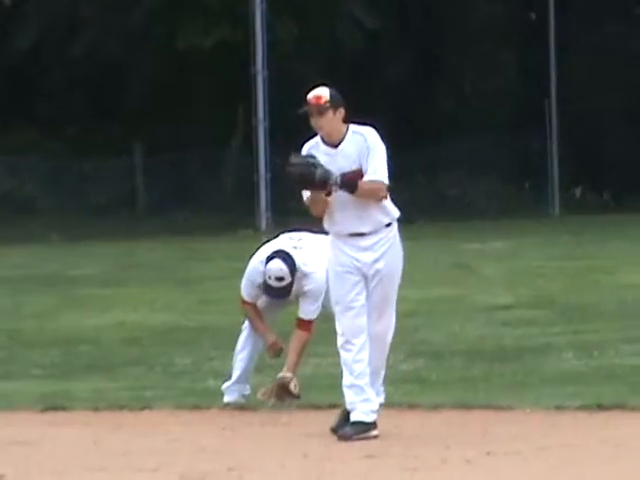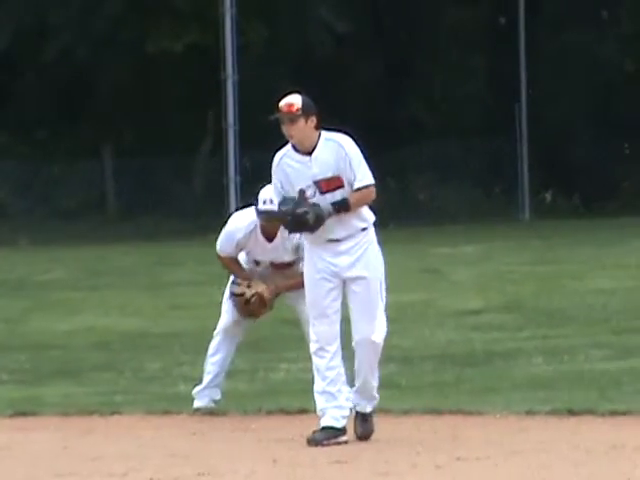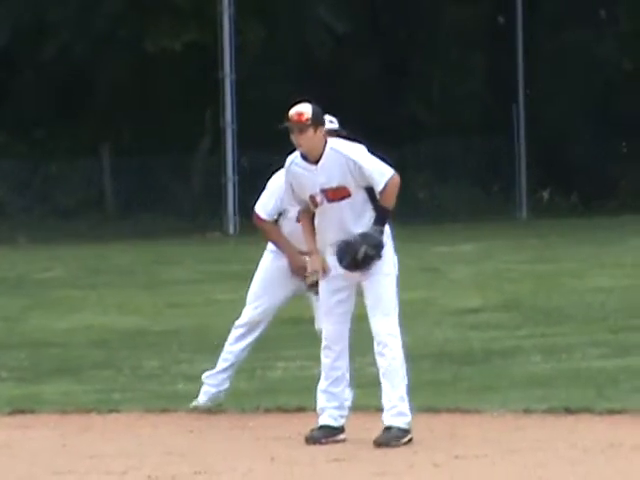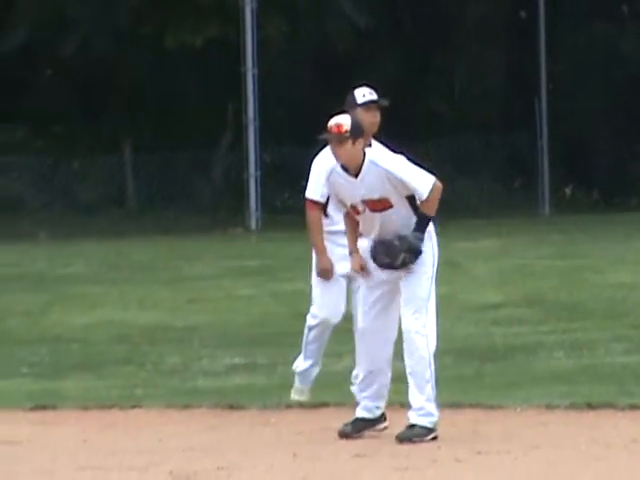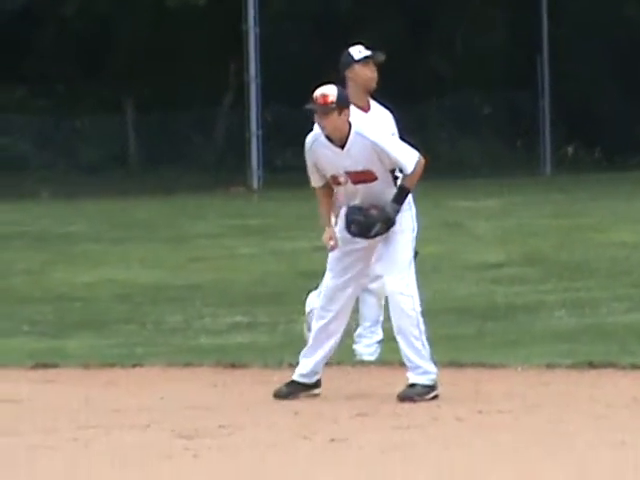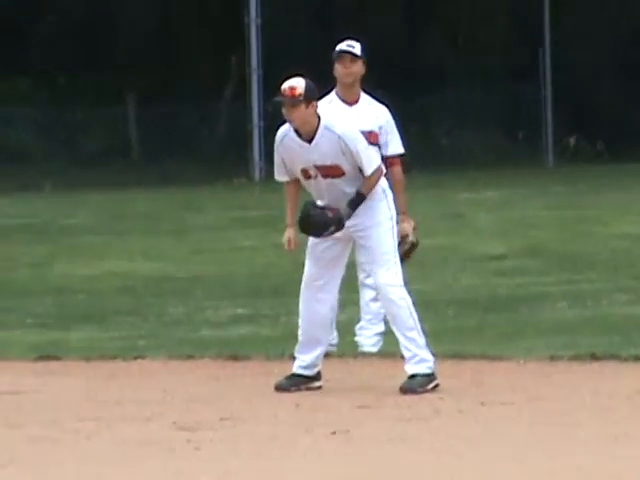
dt=0.4s
person 1, frame 1
left shoulder: (366, 138)
right shoulder: (311, 151)
left elbow: (379, 189)
right elbow: (318, 210)
left wrist: (337, 181)
right wrist: (314, 186)
left hip: (382, 242)
right hip: (343, 247)
left knee: (380, 327)
right knee: (351, 332)
left ankle: (364, 403)
right ankle: (362, 411)
person 1, frame 2
left shoulder: (341, 145)
right shoulder: (282, 162)
left elbow: (368, 192)
left wrist: (330, 208)
left hip: (359, 245)
right hip: (318, 253)
left knee: (369, 333)
right knee: (323, 338)
left ankle: (363, 404)
right ankle: (334, 418)
person 1, frame 3
left shoulder: (348, 154)
right shoulder: (293, 167)
left elbow: (391, 181)
left wrist: (378, 226)
right wrist: (313, 251)
right hip: (334, 254)
left knee: (385, 331)
right knee: (333, 337)
left ankle: (398, 421)
right ankle: (331, 419)
person 1, frame 4
left shoulder: (388, 165)
right shoulder: (334, 177)
left elbow: (434, 187)
left wrist: (418, 232)
right wrist: (354, 252)
left knee: (415, 327)
right knee: (369, 329)
left ankle: (424, 419)
right ankle: (370, 411)
person 1, frame 5
left shoulder: (372, 138)
right shoulder: (314, 145)
left elbow: (417, 162)
left wrist: (396, 203)
right wrist: (328, 226)
left hip: (394, 214)
left knee: (399, 291)
right knee: (333, 293)
left ankle: (424, 378)
right ankle: (308, 375)
person 1, frame 6
left shoulder: (342, 133)
right shoulder: (283, 138)
left elbow: (376, 171)
right elbow: (291, 180)
left wrist: (350, 208)
right wrist: (290, 224)
left hip: (370, 206)
right hip: (330, 210)
left knee: (388, 283)
right knee: (314, 286)
left ankle: (423, 368)
right ankle: (306, 369)
person 2, frame 1
left shoulder: (314, 275)
right shoulder: (257, 267)
left elbow: (304, 327)
right elbow: (248, 304)
left wrist: (288, 372)
right wrist: (268, 335)
right knee: (254, 323)
right ankle: (235, 390)
person 2, frame 2
right shoulder: (238, 226)
right elbow: (225, 256)
left wrist: (276, 289)
left hip: (296, 274)
right hip: (253, 271)
right knee: (228, 326)
right ankle: (206, 394)
person 2, frame 3
right shoulder: (286, 178)
right elbow: (261, 220)
right wrist: (292, 255)
right hip: (282, 256)
right knee: (252, 318)
right ankle: (214, 386)
person 2, frame 4
right shoulder: (329, 158)
right elbow: (313, 208)
right wrist: (321, 255)
right hip: (334, 244)
right knee: (325, 314)
right ankle: (304, 375)
person 2, frame 5
left shoulder: (385, 117)
left elbow: (394, 168)
left wrist: (405, 212)
left knee: (377, 279)
left ankle: (368, 349)
right ankle: (318, 303)
person 2, frame 6
left shoulder: (379, 112)
right shoulder: (320, 111)
left elbow: (394, 166)
left wrist: (403, 215)
left knee: (374, 274)
left ankle: (370, 341)
